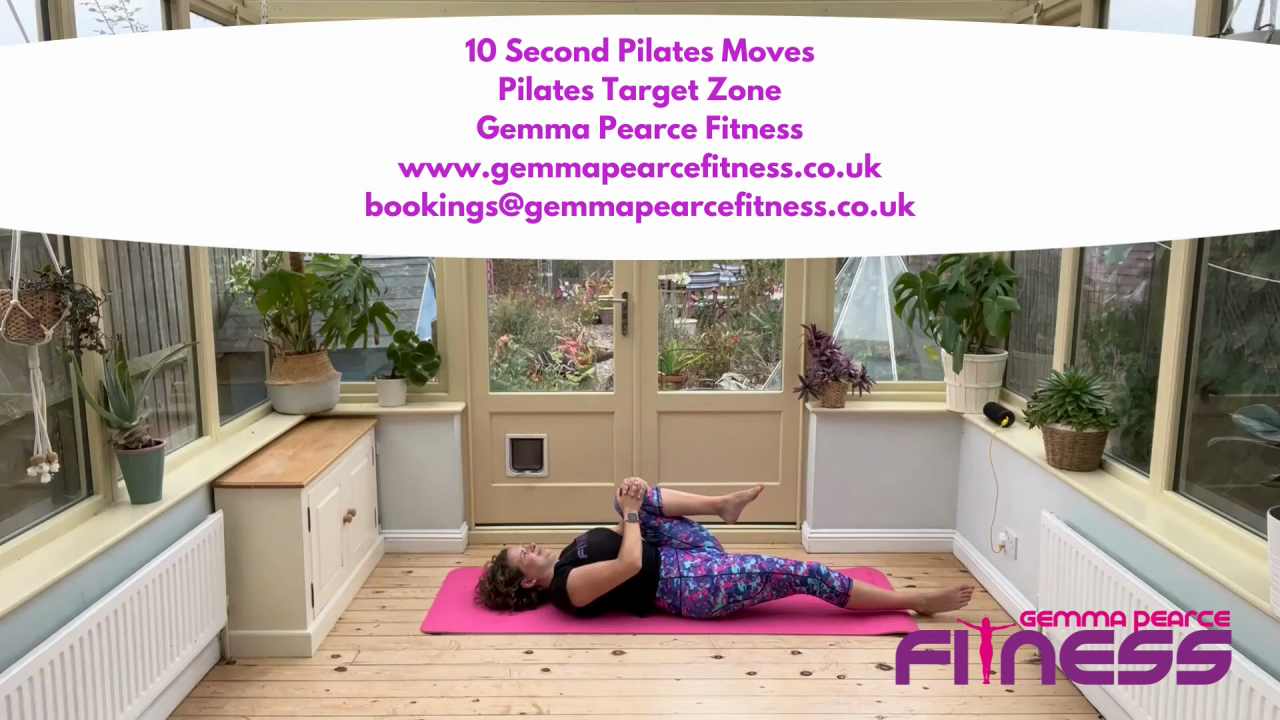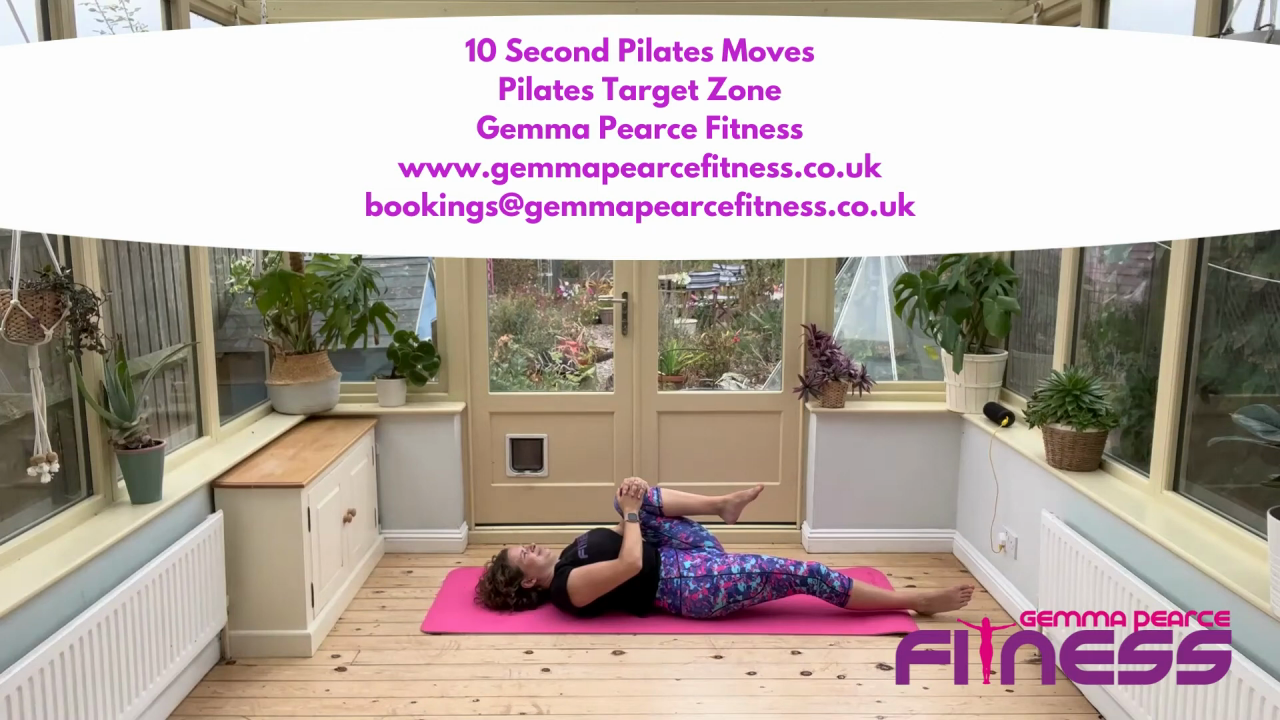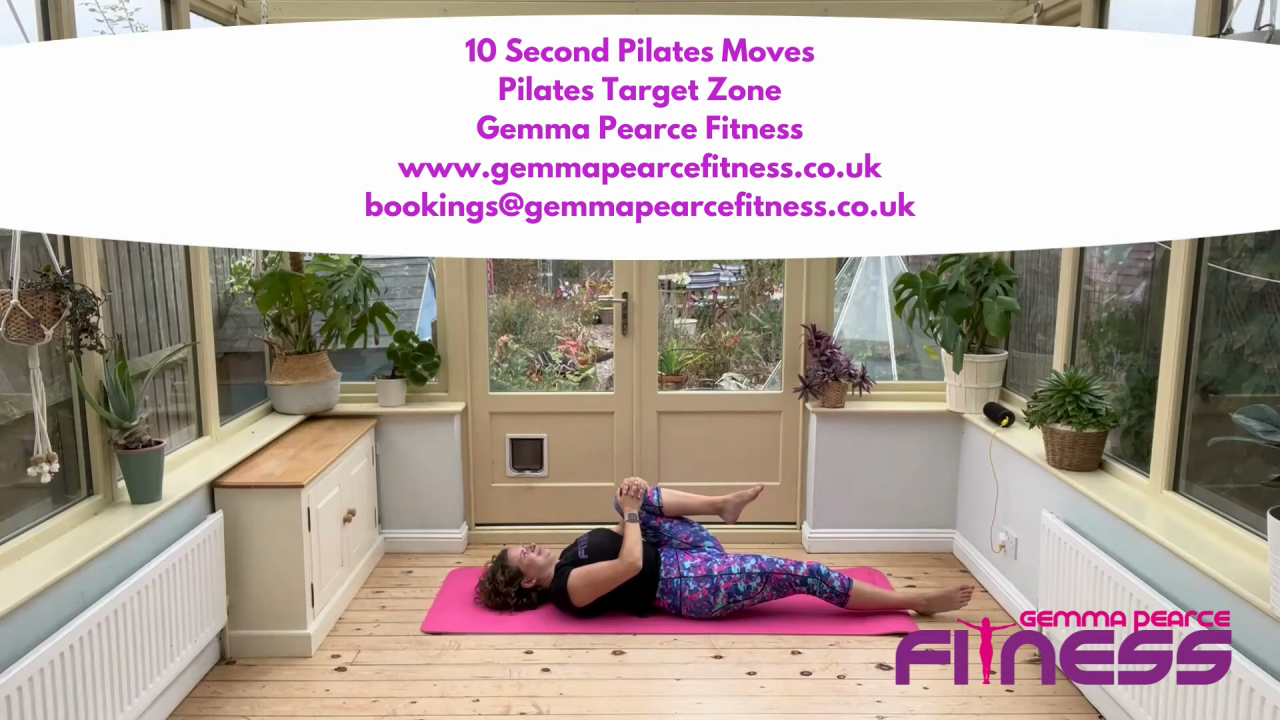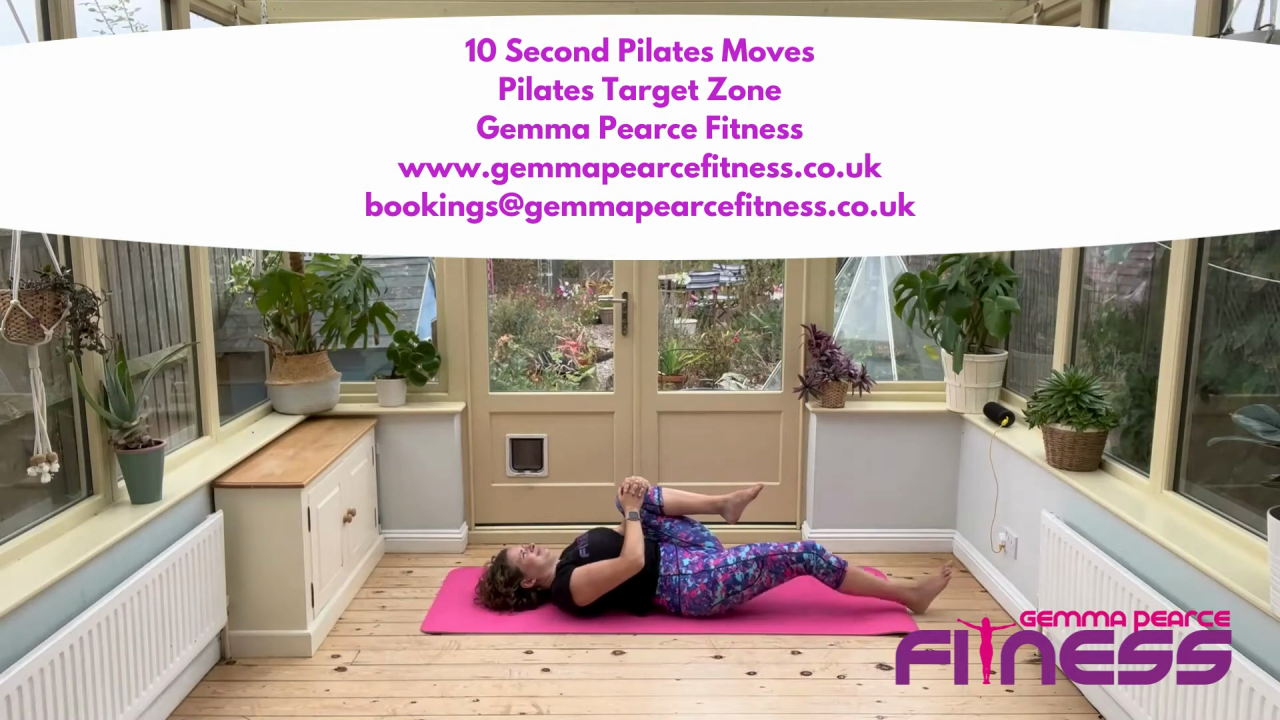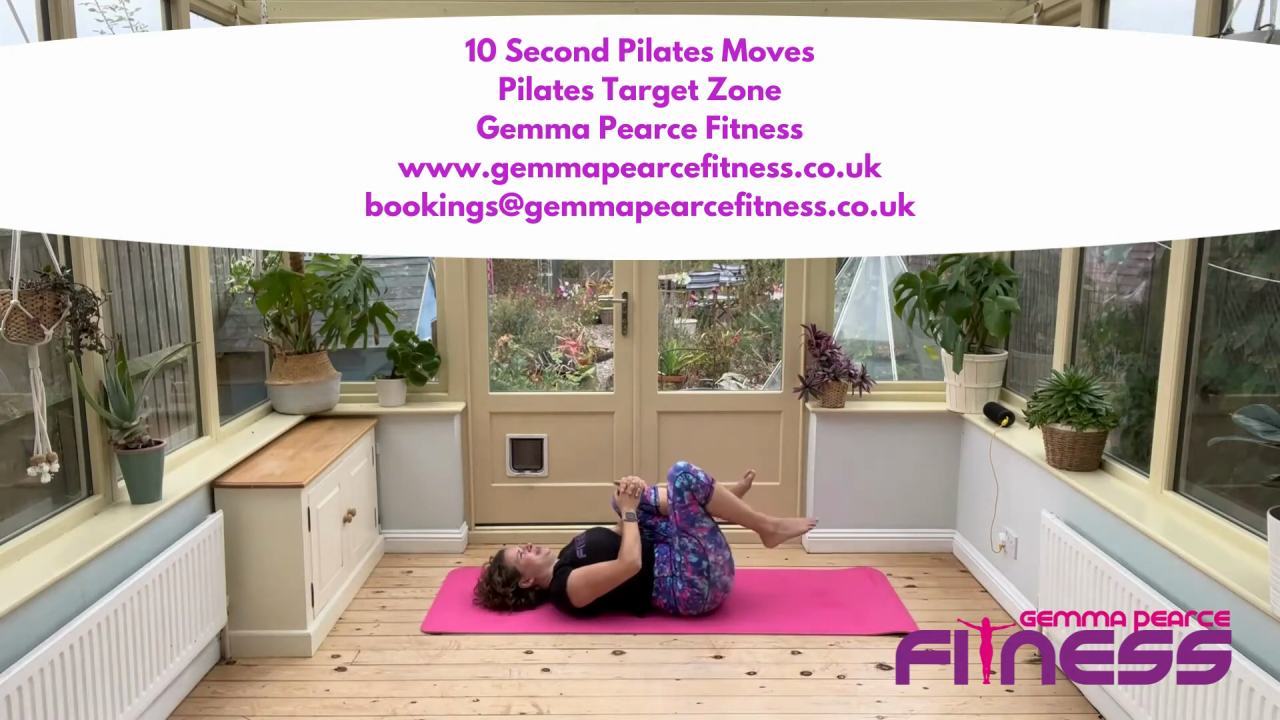
dt=1s
person 1, frame 1
left shoulder: (568, 558)
right shoulder: (569, 589)
left elbow: (619, 541)
right elbow: (630, 563)
left wrist: (632, 504)
right wrist: (632, 512)
left hip: (686, 558)
right hip: (689, 586)
left knee: (636, 498)
right knee: (801, 573)
left ankle: (722, 504)
right ankle: (915, 600)
person 1, frame 2
left shoulder: (568, 559)
right shoulder: (570, 589)
left elbow: (619, 540)
right elbow: (631, 564)
left wrist: (631, 507)
right wrist: (631, 513)
left hip: (687, 559)
right hip: (689, 586)
left knee: (638, 498)
right knee: (801, 573)
left ankle: (722, 504)
right ankle: (914, 599)
person 1, frame 3
left shoulder: (568, 558)
right shoulder: (570, 588)
left elbow: (619, 538)
right elbow: (632, 563)
left wrist: (632, 506)
right wrist: (631, 512)
left hip: (686, 559)
right hip: (691, 587)
left knee: (638, 499)
right knee: (802, 573)
left ankle: (723, 504)
right ankle: (915, 599)
person 1, frame 4
left shoulder: (568, 562)
right shoulder: (571, 588)
left elbow: (621, 541)
right elbow: (632, 561)
left wrist: (633, 505)
right wrist: (633, 511)
left hip: (690, 560)
right hip: (696, 586)
left knee: (640, 497)
right knee: (804, 552)
left ankle: (723, 503)
right ankle: (907, 593)
person 1, frame 5
left shoulder: (567, 558)
right shoulder: (568, 588)
left elbow: (620, 539)
right elbow: (630, 564)
left wrist: (629, 503)
right wrist: (629, 510)
left hip: (670, 561)
right hip: (693, 589)
left knee: (634, 498)
right knee: (682, 474)
left ankle: (722, 502)
right ankle: (767, 527)
